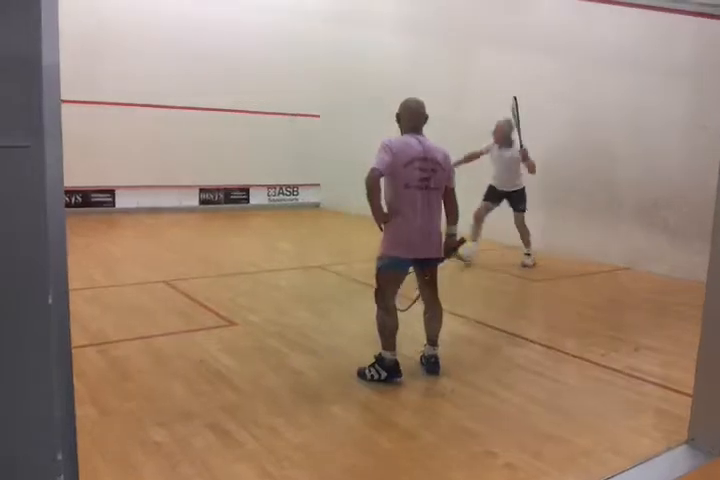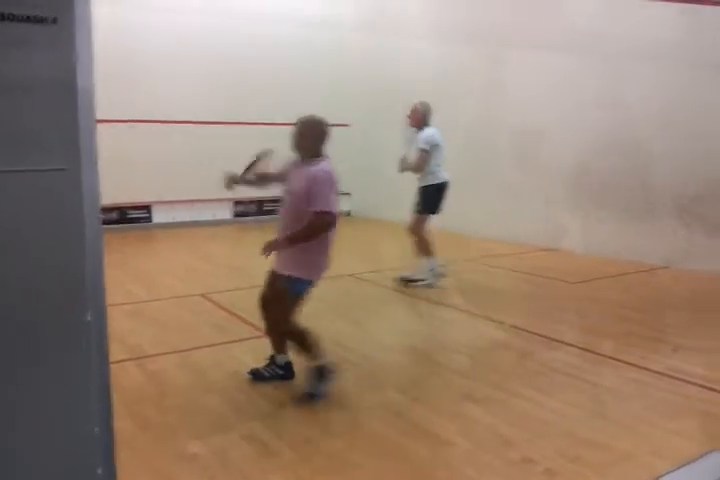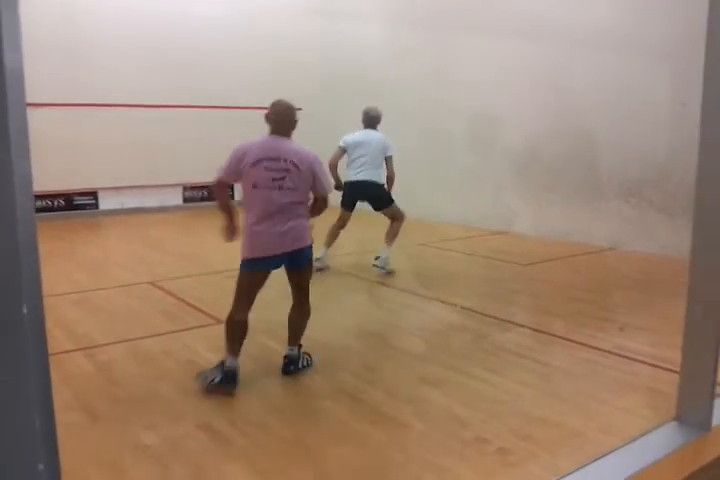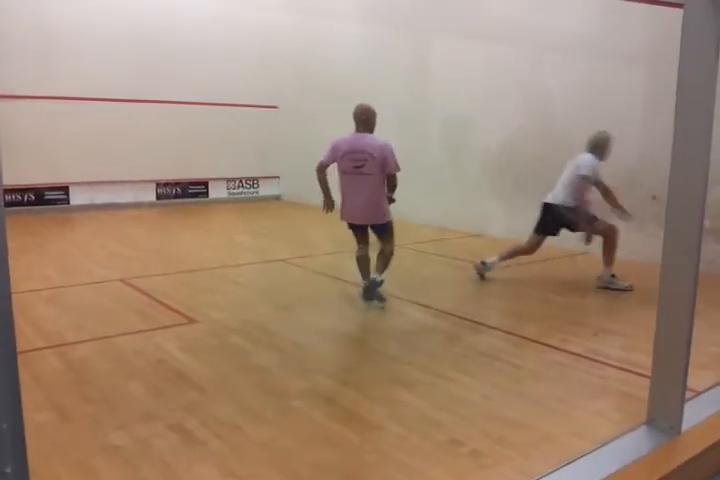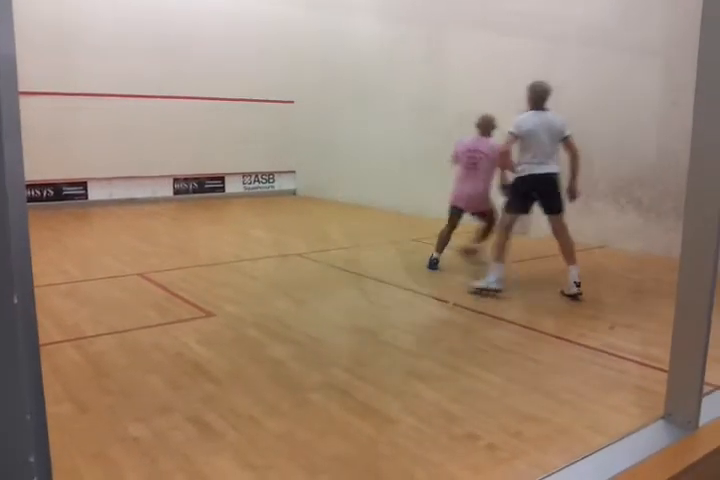
dt=1s
person 1, frame 1
left shoulder: (392, 146)
right shoulder: (441, 155)
left elbow: (372, 179)
right elbow: (450, 198)
left wrist: (378, 213)
right wrist: (452, 235)
left hip: (399, 240)
right hip: (431, 240)
left knee: (385, 298)
right knee: (430, 296)
left ankle: (388, 362)
right ankle: (431, 355)
person 1, frame 2
left shoulder: (321, 175)
right shoulder: (300, 166)
left elbow: (326, 219)
right elbow: (273, 177)
left wrist: (287, 241)
right wrist: (242, 180)
left hip: (303, 260)
right hip: (289, 256)
left knee: (281, 320)
right knee: (268, 303)
left ankle: (320, 366)
right ankle: (281, 363)
person 1, frame 3
left shoulder: (246, 151)
right shoulder: (309, 158)
left elbow: (220, 187)
right elbow: (322, 201)
left wrist: (230, 219)
left hip: (259, 240)
right hip: (297, 237)
left knee: (241, 305)
right knee: (301, 299)
left ankle: (229, 368)
right ankle: (293, 355)
person 1, frame 4
left shoulder: (339, 144)
right shoulder: (383, 147)
left elbow: (320, 169)
right elbow: (392, 179)
left wrist: (327, 196)
right wrist: (390, 194)
left hip: (351, 209)
right hip: (377, 209)
left knee: (362, 246)
right knee: (388, 245)
left ankle: (368, 285)
right ankle: (375, 280)
person 1, frame 5
left shoulder: (463, 144)
right shoulder: (495, 149)
left elbow: (456, 160)
left hip: (459, 194)
right hip: (479, 198)
left knee: (450, 227)
right knee: (490, 222)
left ankle: (435, 258)
right ankle: (473, 246)
person 2, frame 1
left shoulder: (517, 151)
right shoulder: (493, 146)
left elbow: (533, 171)
right elbow: (475, 155)
left wrist: (526, 160)
right wrist: (456, 163)
left hip: (516, 189)
right hip: (496, 187)
left knee: (519, 223)
right knee: (478, 215)
left ankle: (528, 254)
right ankle: (469, 252)
person 2, frame 2
left shoulder: (426, 135)
right shoulder: (430, 133)
left elbow: (418, 166)
left wrist: (405, 165)
left hip: (433, 185)
right hip: (433, 184)
left knee: (415, 227)
right knee: (417, 227)
left ankle: (433, 269)
right ankle: (422, 270)
person 2, frame 3
left shoulder: (350, 138)
right shoulder: (384, 140)
left elbow: (332, 163)
right elbow: (391, 173)
left wrist: (337, 181)
right wrist: (388, 191)
left hip: (352, 184)
right hip: (374, 185)
left knee: (340, 223)
right knee: (398, 217)
left ankle: (321, 258)
right ankle: (383, 257)
person 2, frame 4
left shoulder: (586, 162)
right shoulder: (590, 162)
left elbow: (604, 190)
right elbow: (580, 194)
left wrist: (619, 208)
right wrist: (587, 225)
left hip: (553, 205)
right hip: (562, 208)
left knee: (530, 246)
right knee: (610, 231)
left ankle: (489, 264)
right ankle: (607, 277)
person 2, frame 5
left shoulder: (522, 121)
right shoulder: (557, 121)
left elbow: (505, 150)
right elbow: (574, 153)
right wrist: (573, 183)
left hip: (526, 178)
right hip: (549, 178)
left knee: (504, 229)
right knee: (561, 232)
left ankle: (493, 280)
right ankle: (574, 282)
